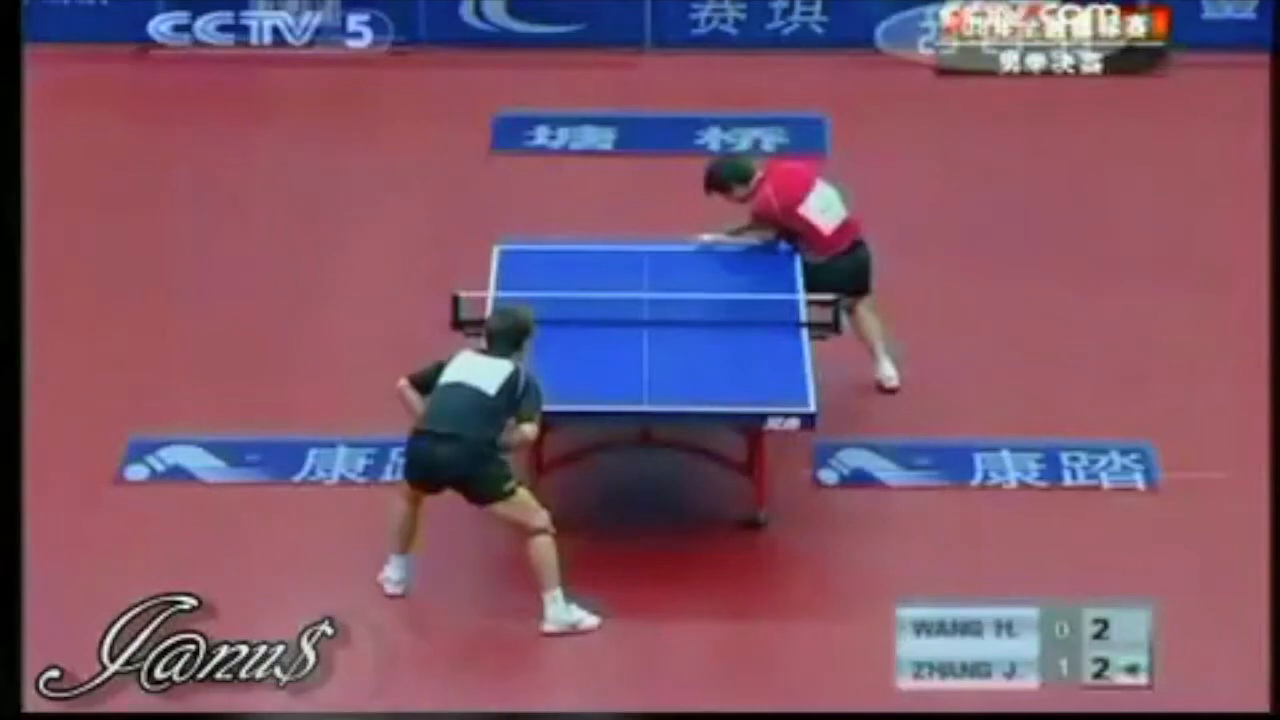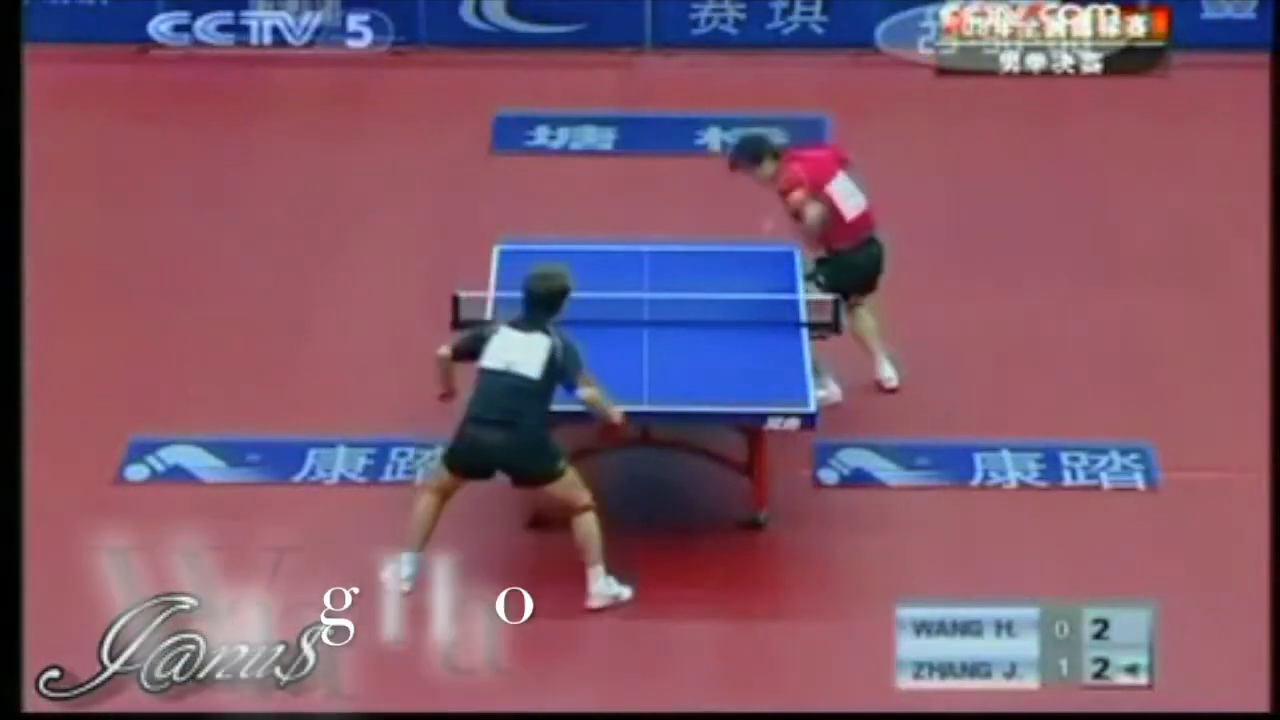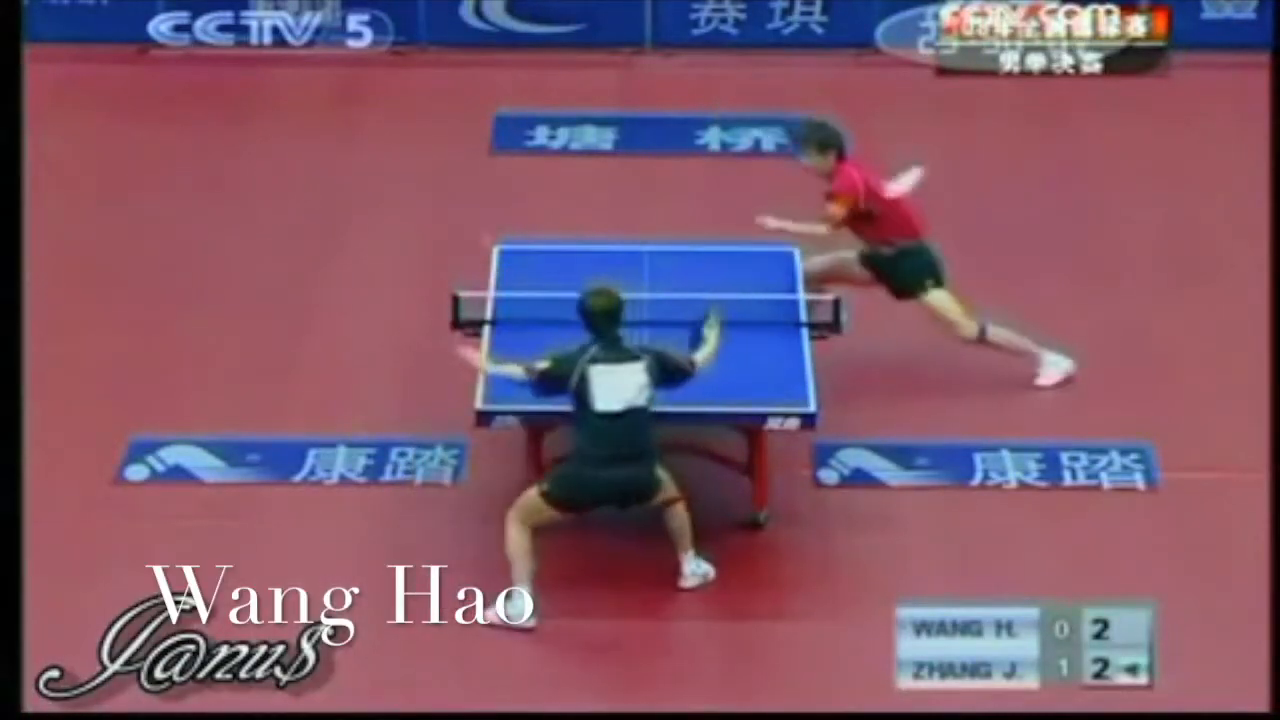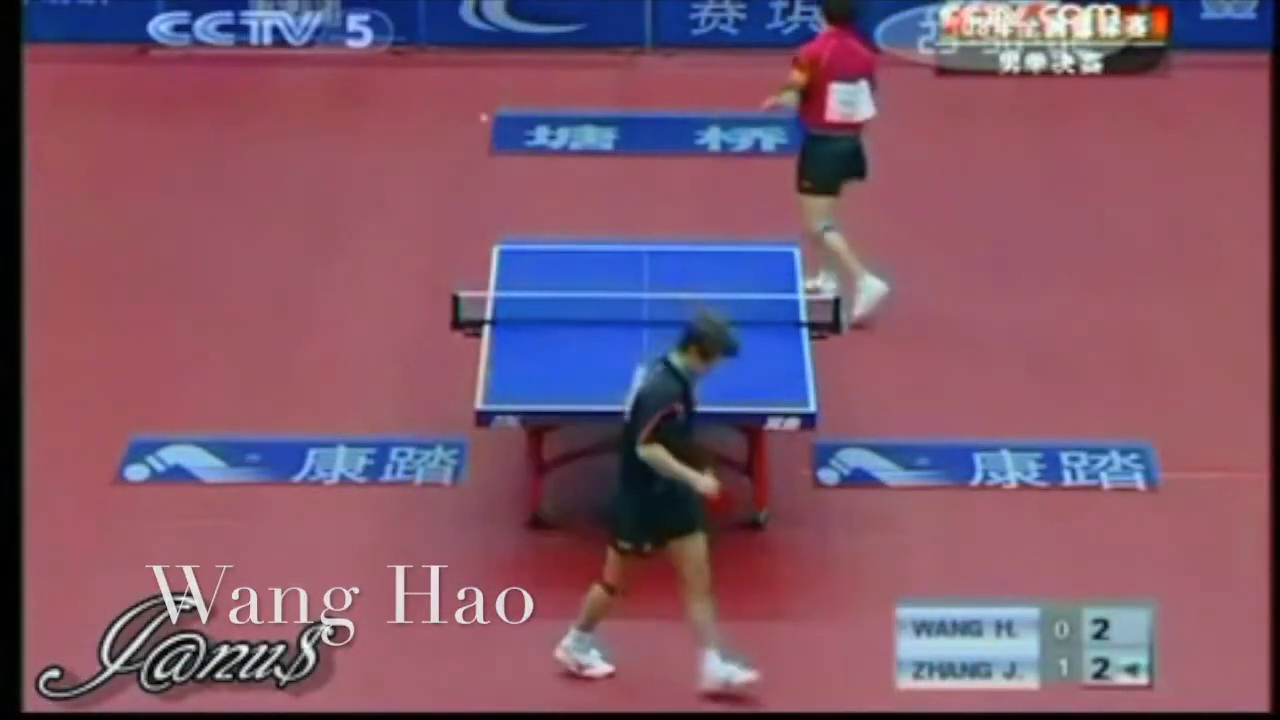
dt=1s
person 1, frame 1
left shoulder: (457, 359)
right shoulder: (521, 377)
left elbow: (405, 387)
right elbow: (528, 433)
left hip: (423, 447)
right hip: (472, 457)
left knee: (409, 495)
right knee: (538, 523)
left ankle: (395, 574)
right ankle: (557, 611)
person 1, frame 2
left shoulder: (493, 332)
right shoulder: (558, 345)
left elbow: (445, 355)
right elbow: (586, 393)
left wrist: (448, 387)
right wrist: (611, 413)
left hip: (475, 435)
right hip: (523, 442)
left knee: (434, 491)
right knee: (581, 504)
left ankle: (407, 569)
right ankle: (599, 586)
person 1, frame 3
left shoulder: (576, 362)
right shoulder: (649, 360)
left elbow: (526, 373)
right elbow: (700, 363)
left wrist: (487, 365)
right wrist: (713, 337)
left hip: (586, 473)
right hip: (636, 474)
left knee: (517, 518)
right knee: (671, 495)
left ankle: (520, 605)
right ankle: (691, 567)
person 1, frame 4
left shoulder: (674, 378)
right shoulder: (662, 391)
right elbow: (646, 448)
right wrist: (695, 479)
left hip: (672, 496)
right hip: (645, 500)
left knee: (699, 579)
right knee: (614, 580)
left ankle: (713, 667)
right ankle: (574, 646)
person 2, frame 1
left shoulder: (765, 202)
right shoulder: (787, 167)
left elbow: (762, 237)
left wrist: (717, 238)
left hip: (828, 266)
right hip: (856, 250)
right knee: (858, 306)
right ankle: (885, 368)
person 2, frame 2
left shoulder: (789, 180)
right shoulder: (818, 154)
left elbow: (814, 216)
right elbow: (840, 161)
left wrist: (811, 239)
left hip: (846, 257)
right hip: (871, 248)
right knee: (856, 306)
left ankle: (825, 386)
right ankle: (884, 369)
person 2, frame 3
left shoulder: (844, 183)
right shoulder: (851, 174)
left elbow: (828, 230)
right elbow: (899, 187)
left wrist: (782, 224)
left hip: (909, 258)
right hip: (884, 255)
left knee: (964, 328)
right knee: (810, 271)
left ankle: (1047, 359)
person 2, frame 4
left shoulder: (812, 52)
right shoulder: (863, 54)
left elbow: (792, 99)
right elbow: (866, 97)
left wrist: (773, 102)
left hip: (822, 145)
right hip: (851, 143)
left knee: (818, 227)
right knee: (821, 216)
left ankle: (866, 282)
right ankle: (826, 277)
